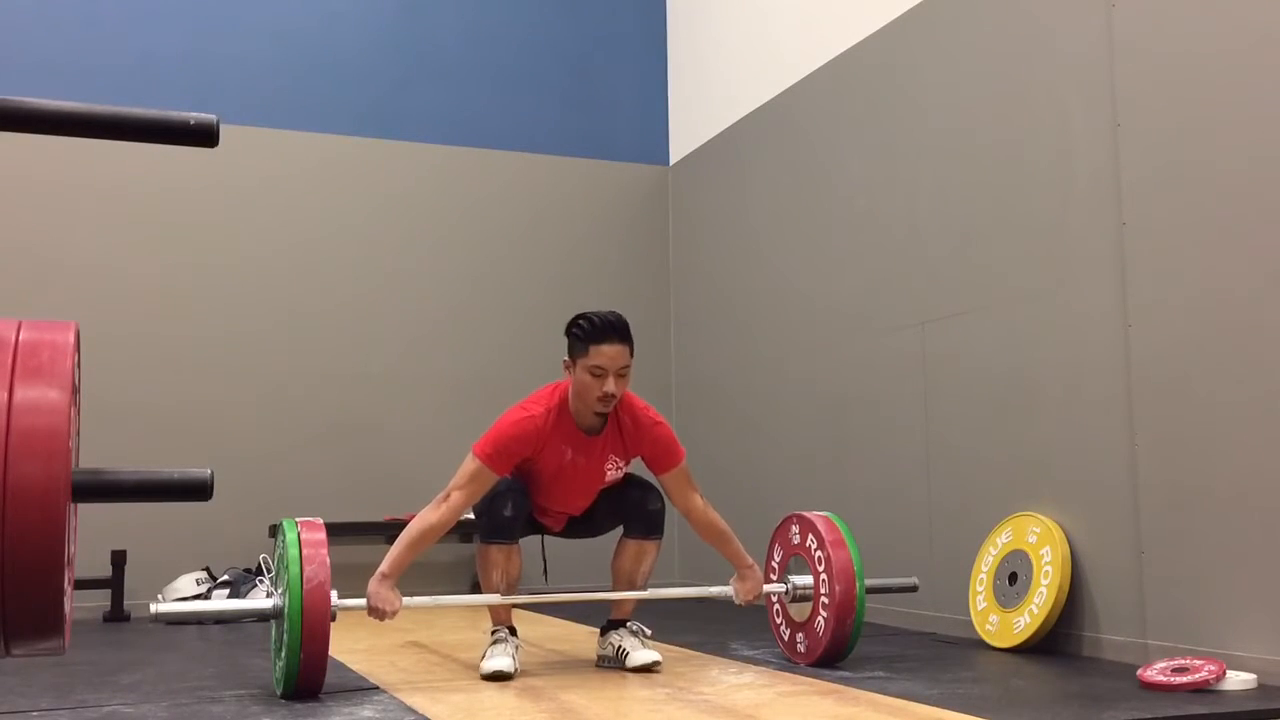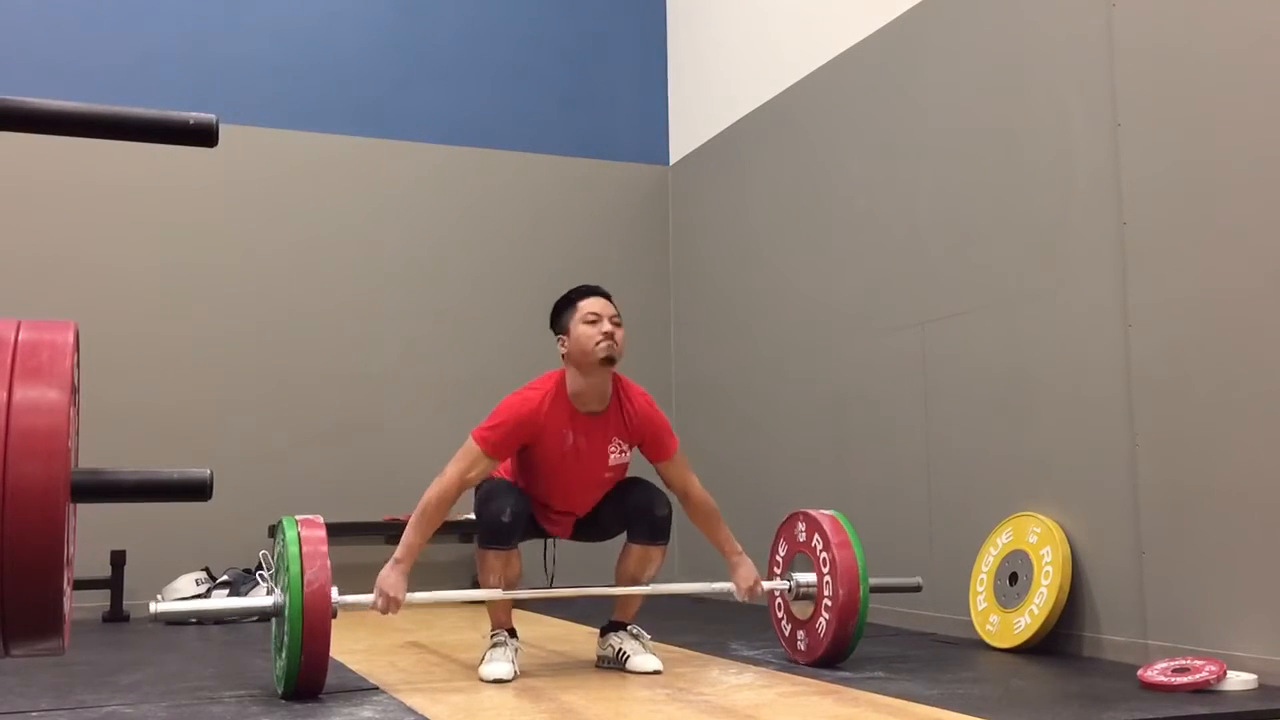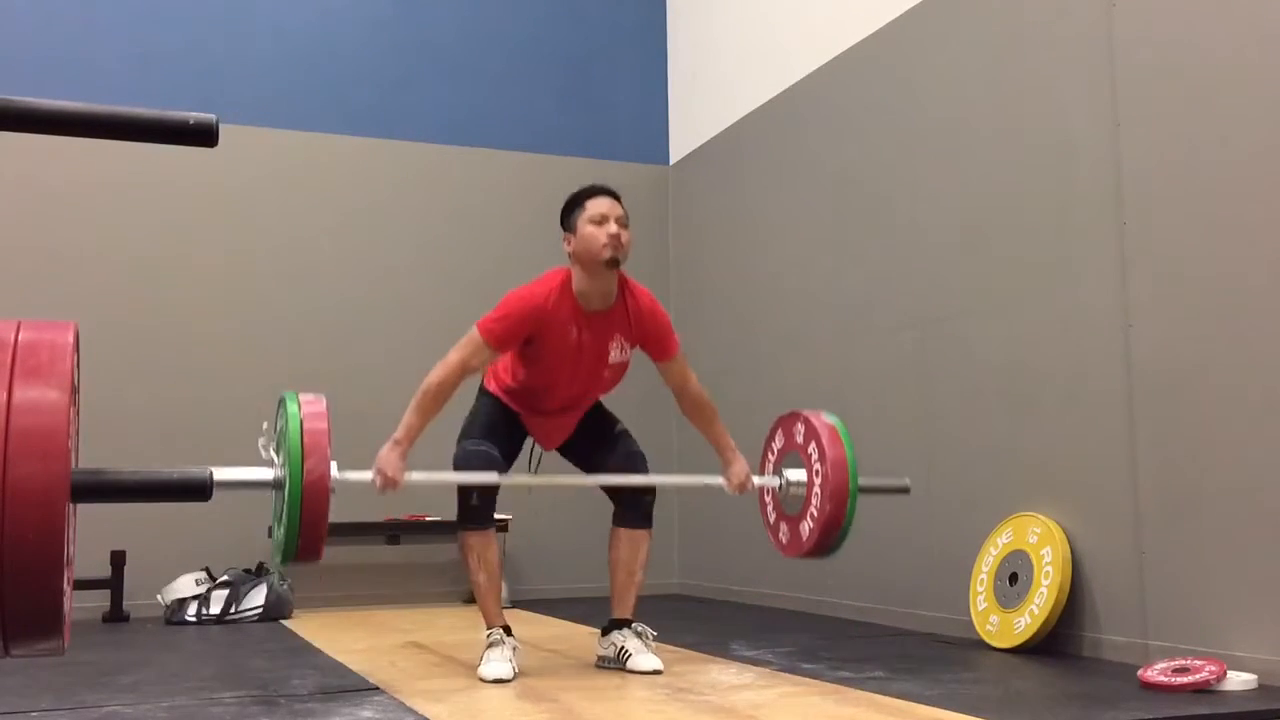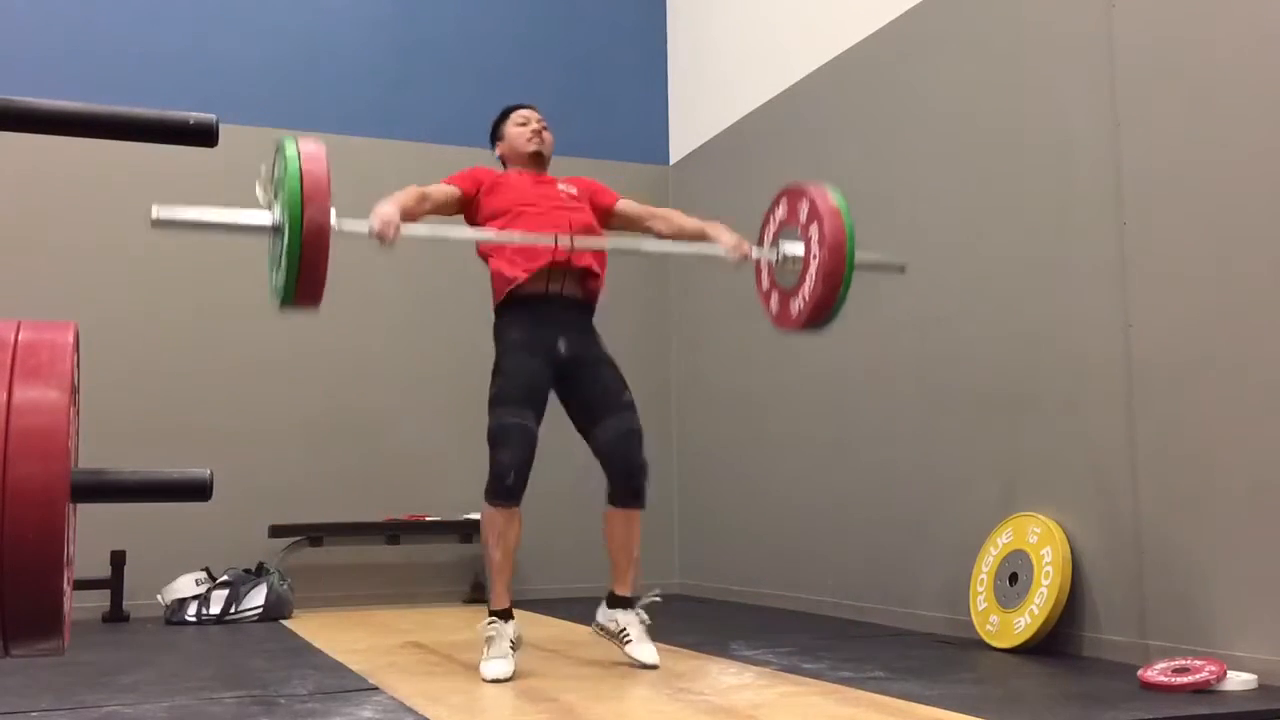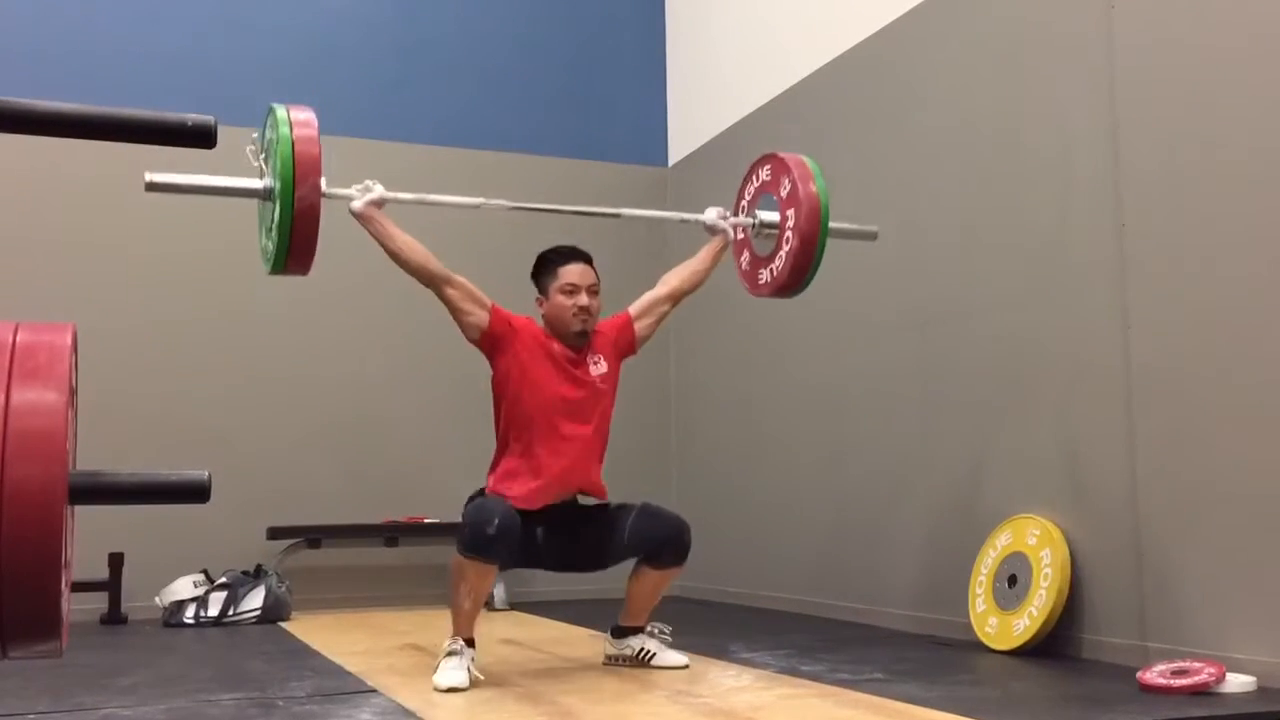
dt=0.4s
person 1, frame 1
left shoulder: (645, 424)
right shoulder: (529, 421)
left elbow: (692, 502)
right elbow: (451, 501)
left wrist: (746, 569)
right wrist: (384, 578)
left hip: (584, 509)
right hip: (525, 507)
left knee: (647, 504)
right knee: (499, 504)
left ankle: (617, 632)
right ankle: (503, 637)
person 1, frame 2
left shoulder: (639, 409)
right shoulder: (530, 406)
left elbow: (687, 488)
right elbow: (454, 481)
left wrist: (737, 559)
right wrist: (398, 566)
left hip: (589, 512)
right hip: (526, 508)
left knee: (653, 507)
right knee: (497, 505)
left ankle: (618, 634)
right ankle: (502, 639)
person 1, frame 3
left shoulder: (642, 310)
right shoulder: (537, 300)
left elbow: (687, 388)
right elbow: (454, 367)
left wrist: (731, 457)
right wrist: (397, 445)
left hip: (579, 411)
right hip: (508, 405)
left knee: (637, 491)
right knee: (474, 495)
left ankle: (619, 633)
right ankle: (498, 638)
person 1, frame 4
left shoulder: (581, 190)
right shoulder: (486, 183)
left elbow: (652, 219)
right elbow: (422, 199)
left wrist: (716, 232)
right wrist: (389, 208)
left hip: (581, 336)
right hip: (525, 330)
left knee: (630, 472)
right knee: (509, 475)
left ankle: (621, 607)
right ankle: (500, 624)
person 1, frame 5
left shoulder: (611, 343)
right shoulder: (512, 340)
left elbow: (670, 291)
right elbow: (441, 279)
left wrist: (719, 238)
right wrist: (369, 213)
left hip: (579, 523)
right hip: (515, 514)
left knee: (670, 534)
right knee: (487, 522)
left ankle: (628, 636)
right ankle: (459, 649)
